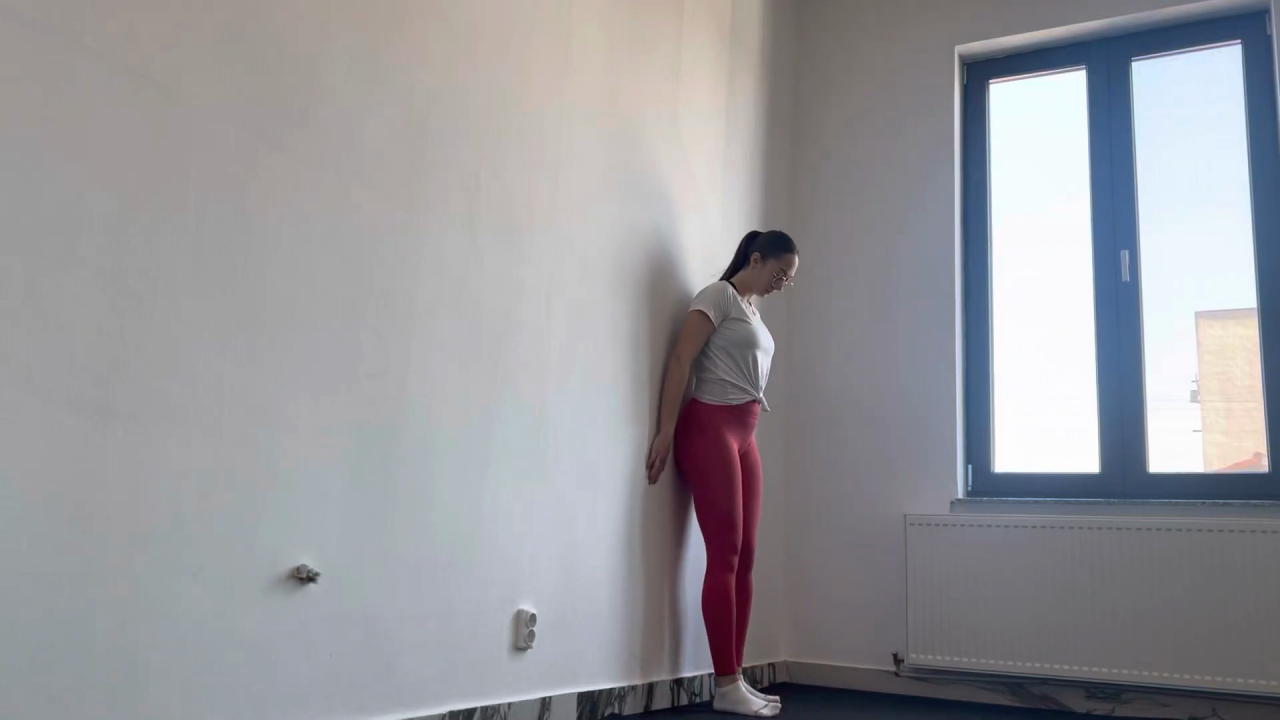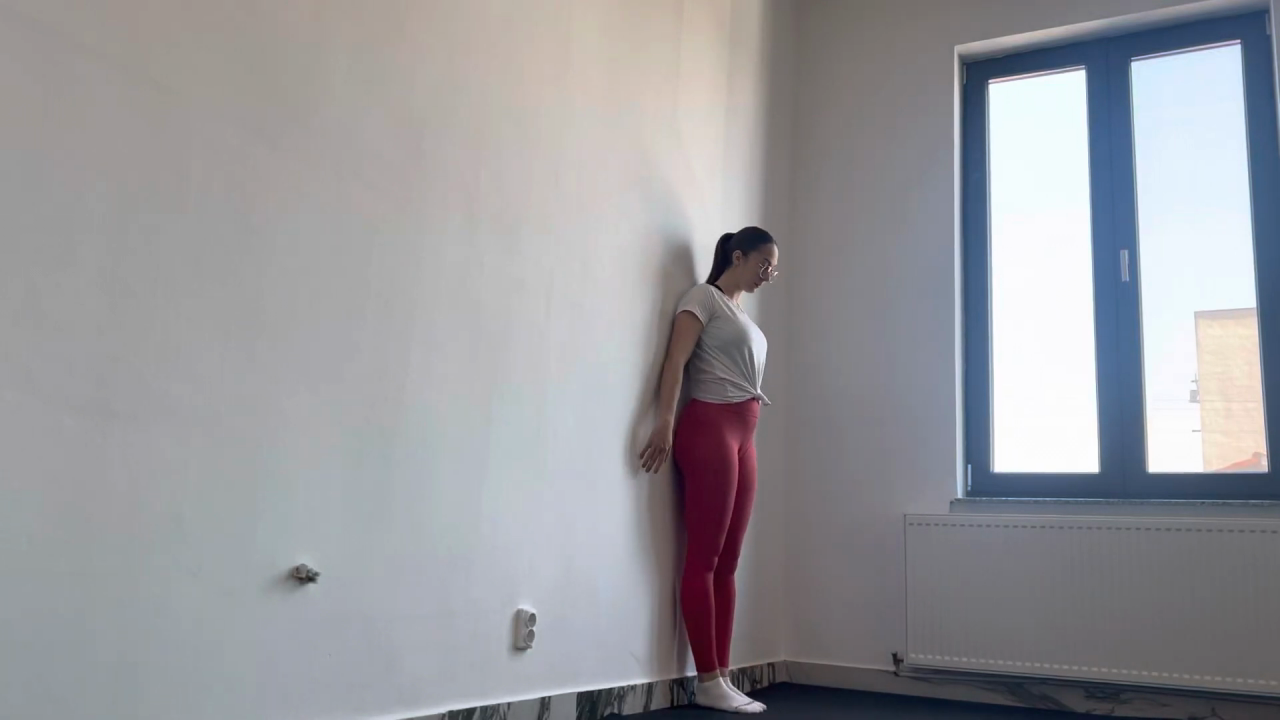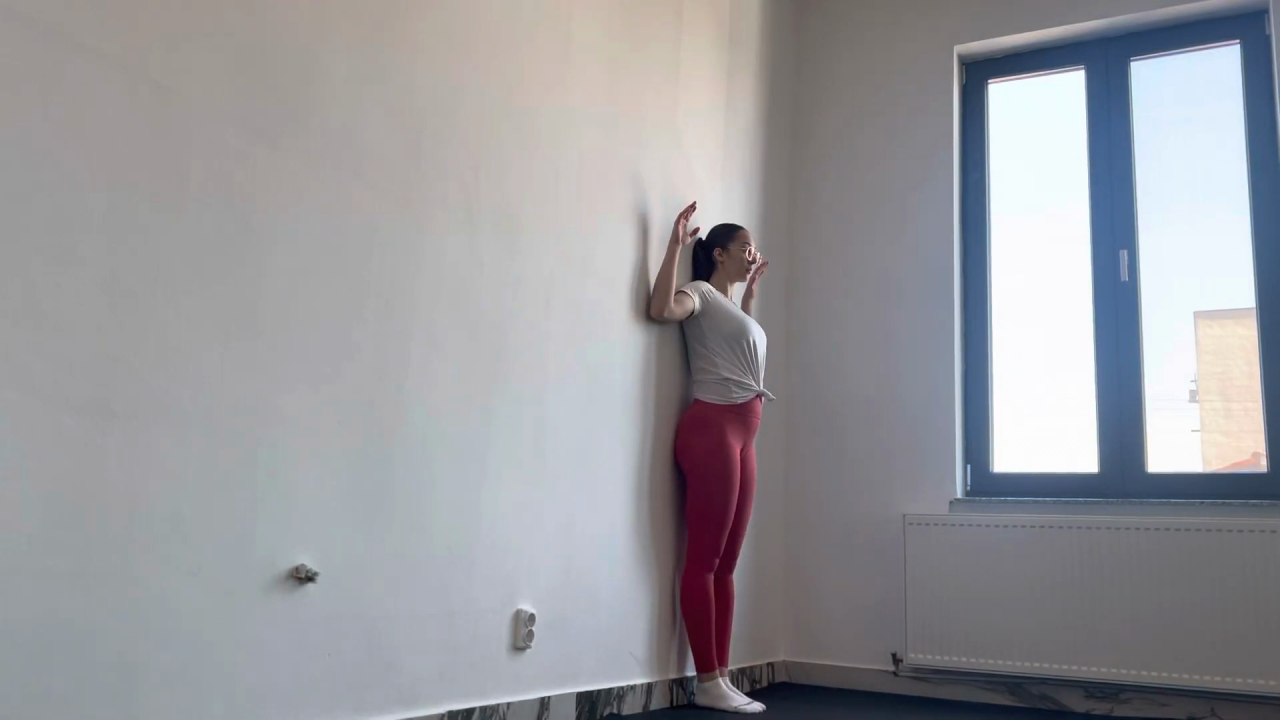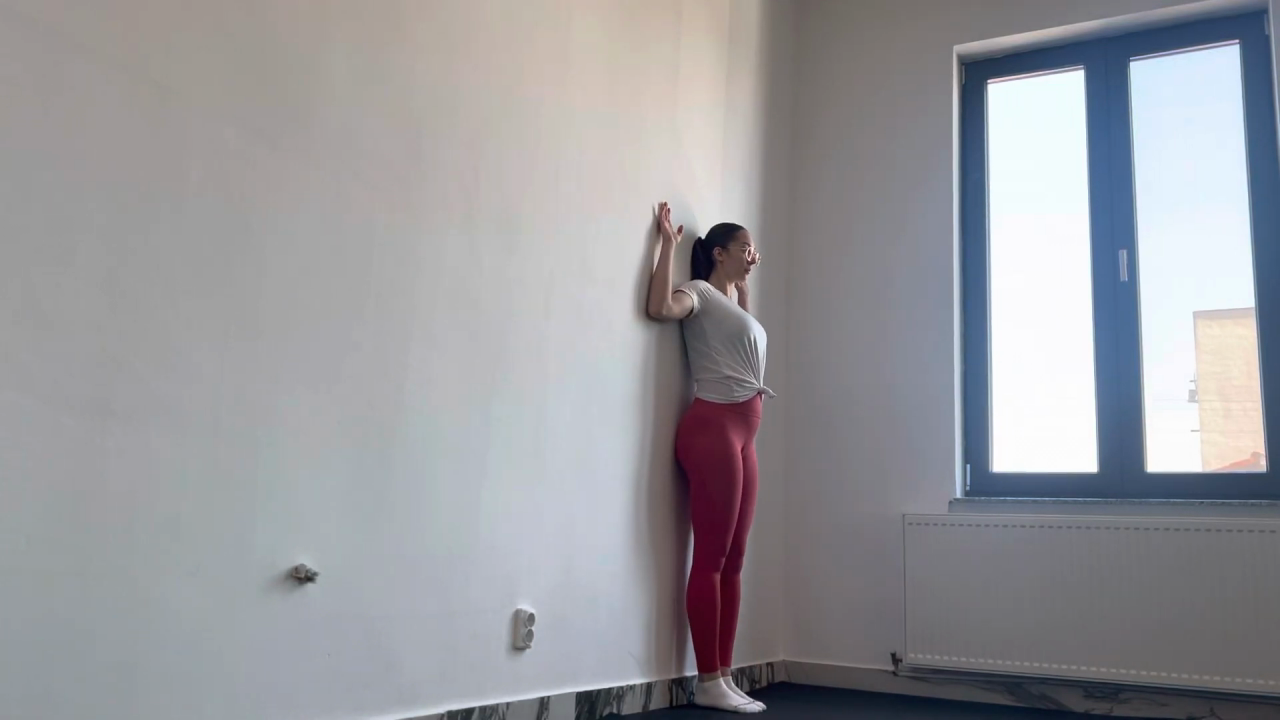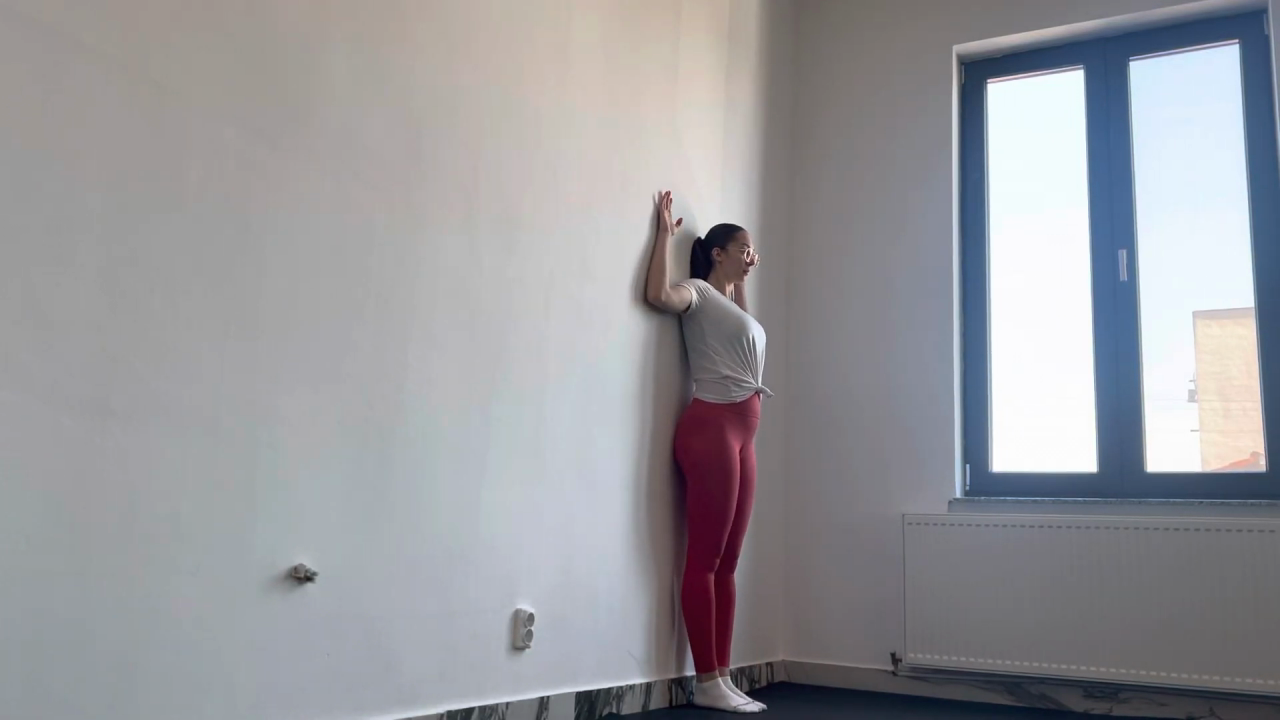
dt=1s
person 1, frame 1
left shoulder: (752, 310)
right shoulder: (718, 296)
right elbow: (680, 360)
right wrist: (665, 431)
left hip: (743, 433)
right hip: (709, 428)
left knee: (744, 558)
right knee: (724, 555)
left ankle: (735, 678)
person 1, frame 2
left shoulder: (740, 311)
right shoulder: (704, 298)
right elbow: (675, 360)
right wrist: (665, 421)
left hip: (742, 434)
right hip: (710, 427)
left knee: (727, 561)
right knee: (704, 557)
left ankle: (721, 677)
right ankle: (708, 681)
person 1, frame 3
left shoulder: (729, 304)
right shoulder: (699, 293)
right elbow: (660, 309)
left wrist: (751, 293)
right wrist: (675, 244)
left hip: (740, 434)
right hip: (712, 428)
left knee: (725, 563)
right knee: (704, 559)
left ankle: (721, 677)
right ankle: (707, 681)
person 1, frame 4
left shoulder: (730, 301)
right shoulder: (699, 292)
right elbow: (660, 308)
left wrist: (745, 284)
right wrist: (668, 244)
left hip: (740, 433)
right hip: (713, 428)
left knee: (732, 563)
right knee: (710, 559)
left ankle: (723, 677)
right ankle: (708, 682)
person 1, frame 5
left shoulder: (727, 300)
right shoulder: (698, 292)
right elbow: (657, 295)
left wrist: (741, 282)
right wrist: (665, 232)
left hip: (740, 435)
right hip: (711, 428)
left knee: (727, 563)
right knee: (704, 560)
left ankle: (722, 678)
right ankle: (706, 683)
